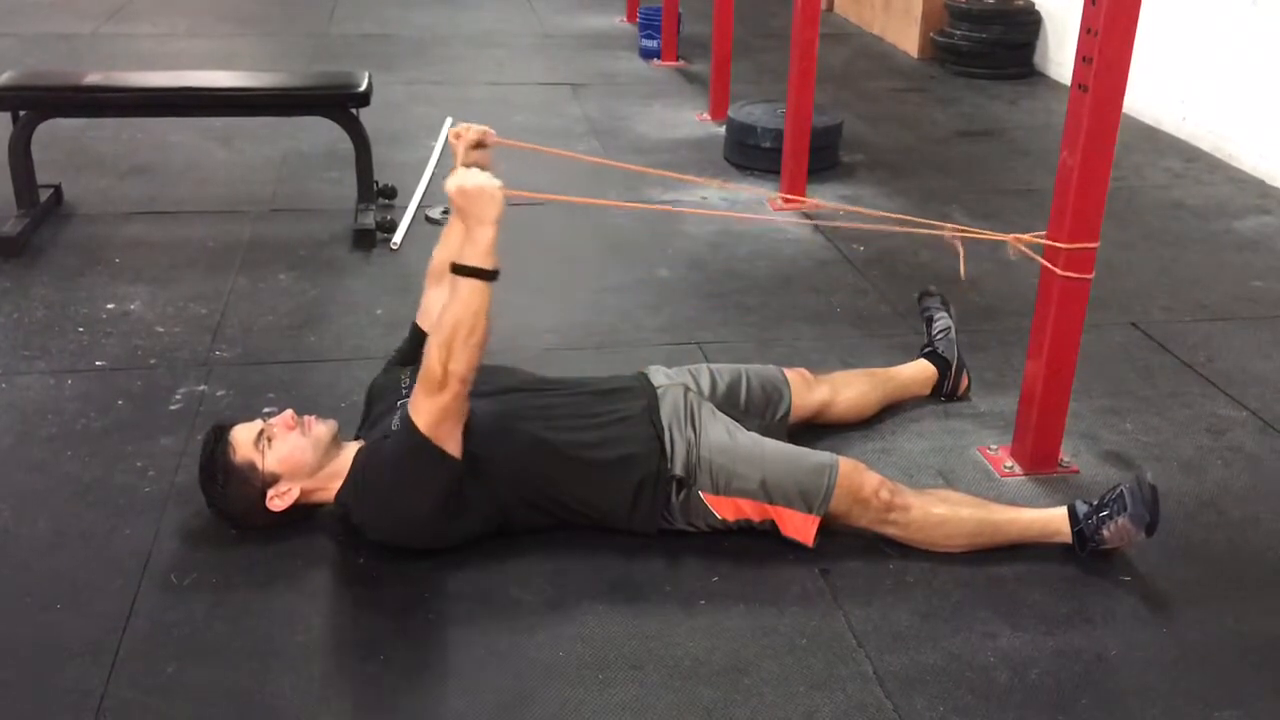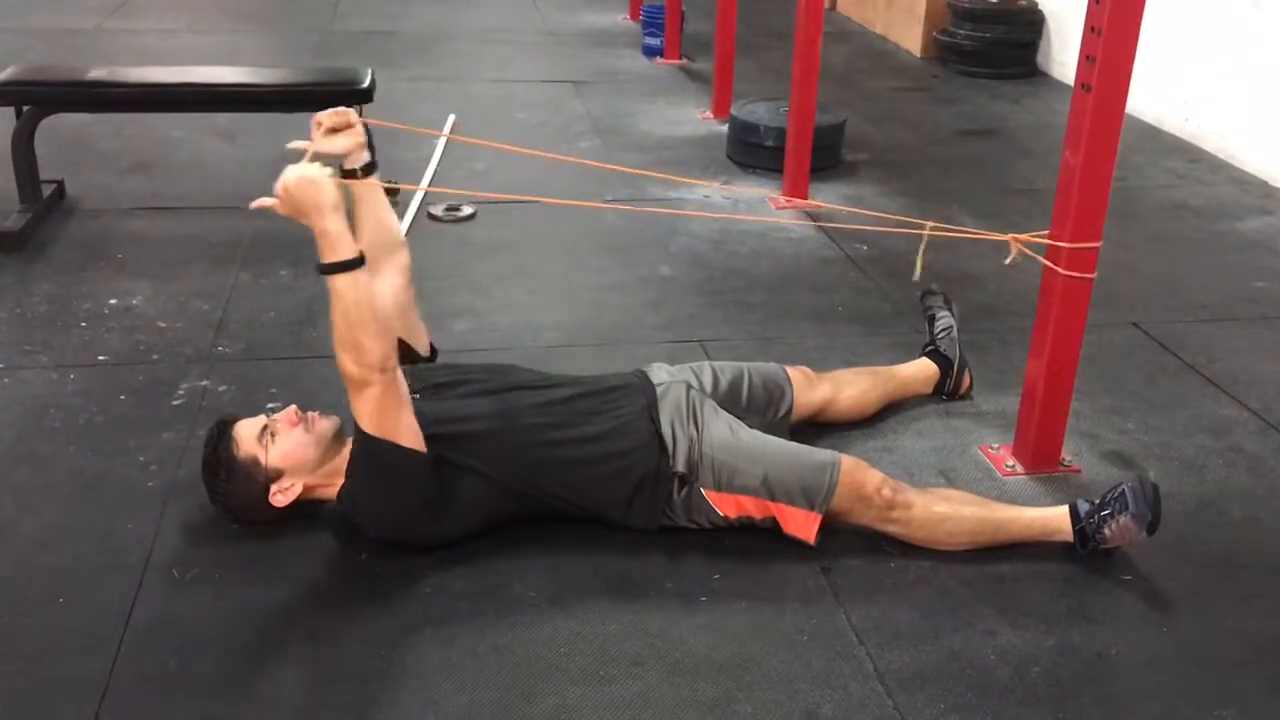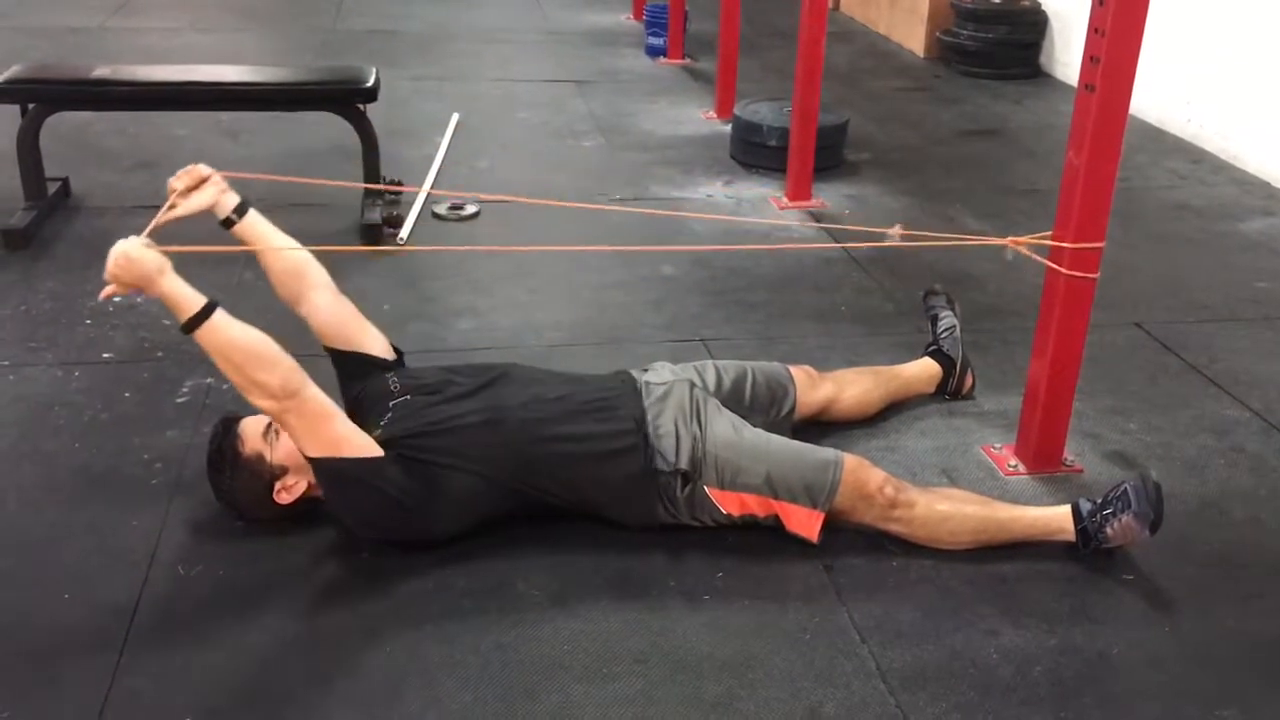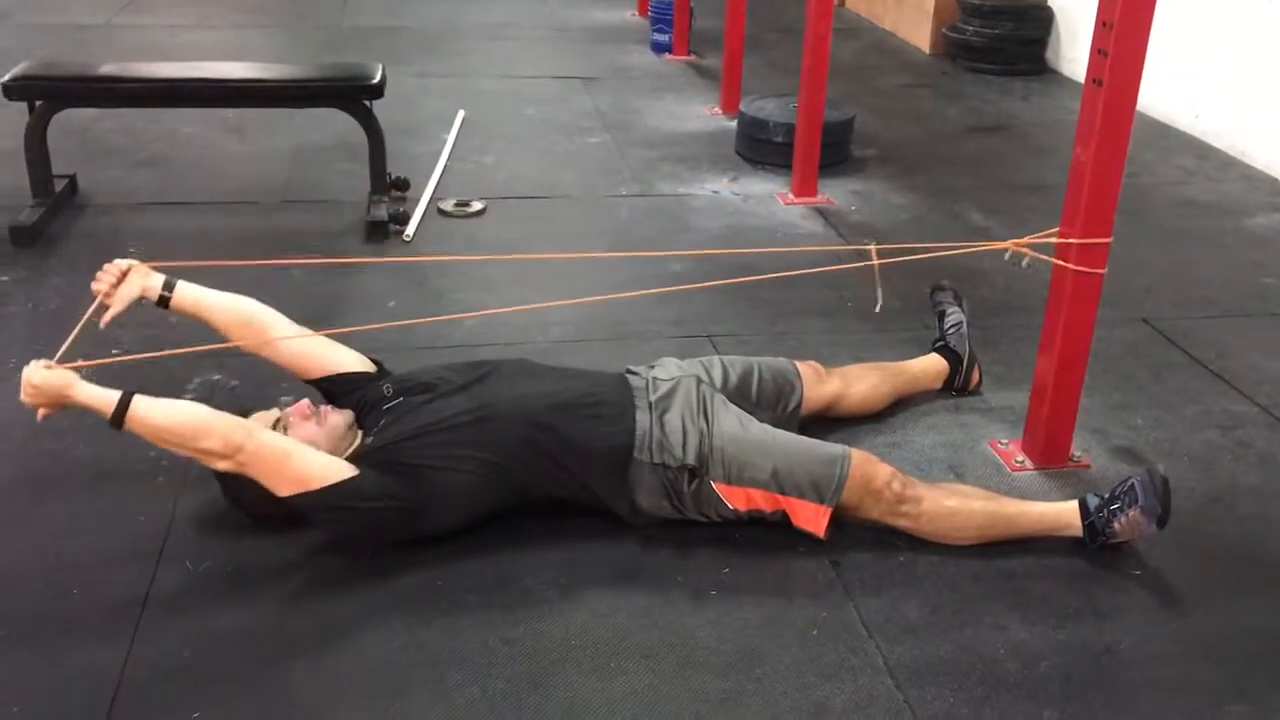
dt=0.5s
person 1, frame 1
left shoulder: (383, 402)
right shoulder: (389, 501)
left elbow: (443, 296)
right elbow: (450, 391)
left wrist: (466, 193)
right wrist: (481, 232)
left hip: (646, 396)
right hip: (668, 470)
left knee: (807, 388)
right knee: (875, 499)
left ankle: (934, 370)
right ankle: (1071, 526)
person 1, frame 2
left shoulder: (385, 413)
right shoulder: (389, 504)
left elbow: (389, 276)
right elbow: (369, 374)
left wrist: (356, 166)
right wrist: (325, 222)
left hip: (651, 393)
right hip: (665, 467)
left knee: (810, 385)
right knee: (876, 497)
left ankle: (937, 369)
right ankle: (1076, 524)
person 1, frame 3
left shoulder: (381, 402)
right shoulder: (379, 505)
left elbow: (316, 297)
right elbow: (289, 386)
left wrist: (229, 207)
right wrist: (170, 288)
left hip: (646, 393)
right hip: (661, 465)
left knee: (813, 388)
right knee: (878, 496)
left ankle: (937, 371)
right ankle: (1075, 524)
person 1, frame 4
left shoulder: (377, 404)
right shoulder: (383, 497)
left elbow: (278, 332)
right elbow: (231, 450)
left wrist: (159, 286)
right wrist: (86, 395)
left hip: (648, 391)
right hip: (661, 459)
left knee: (817, 382)
right knee: (886, 493)
left ankle: (943, 366)
right ankle: (1083, 519)
